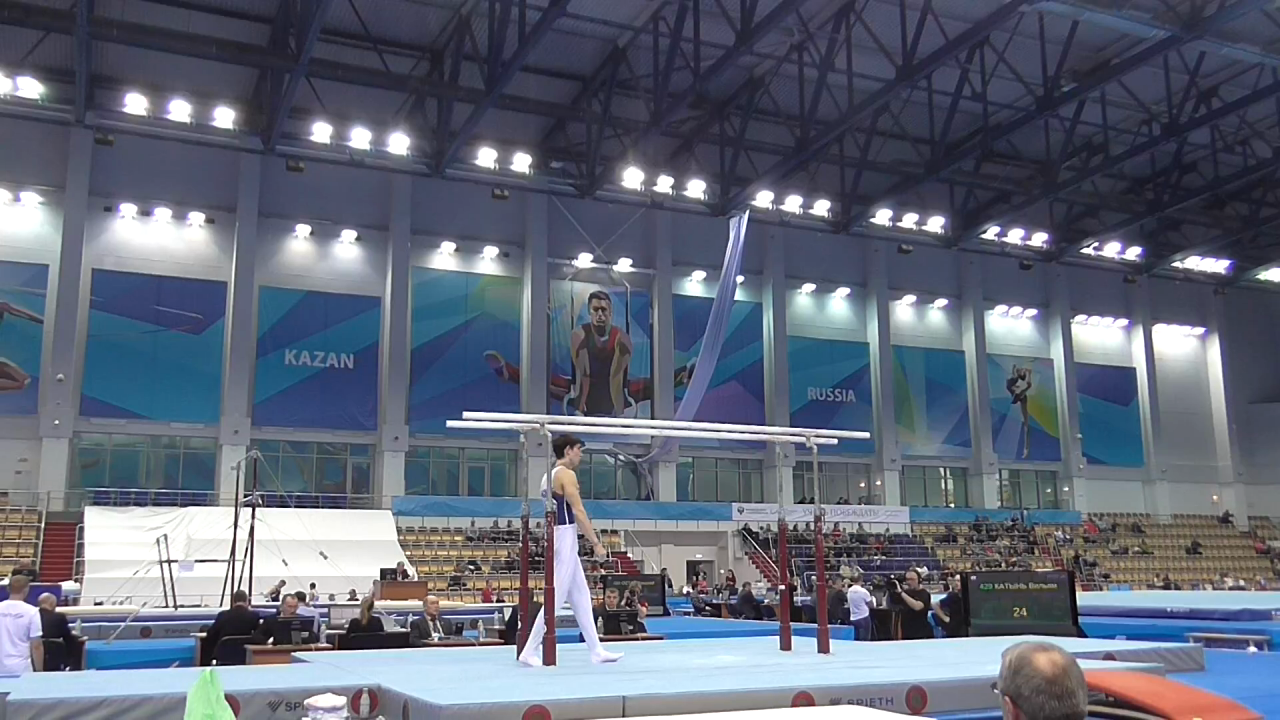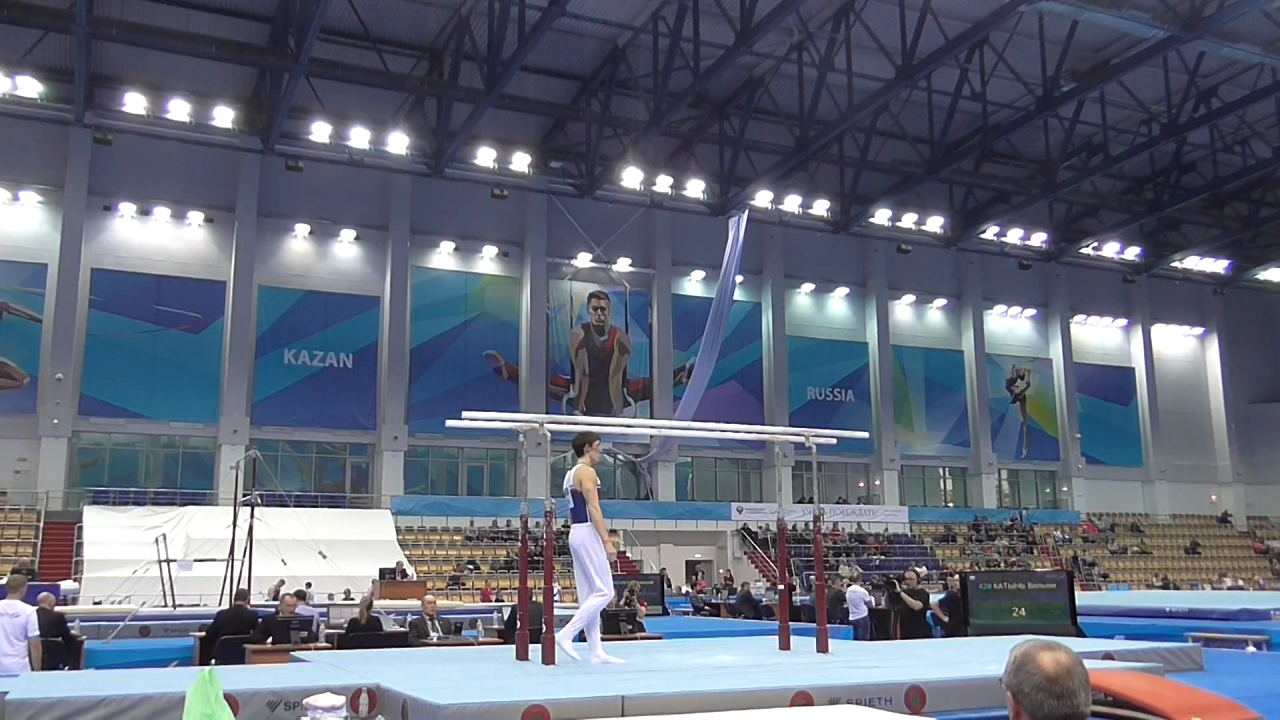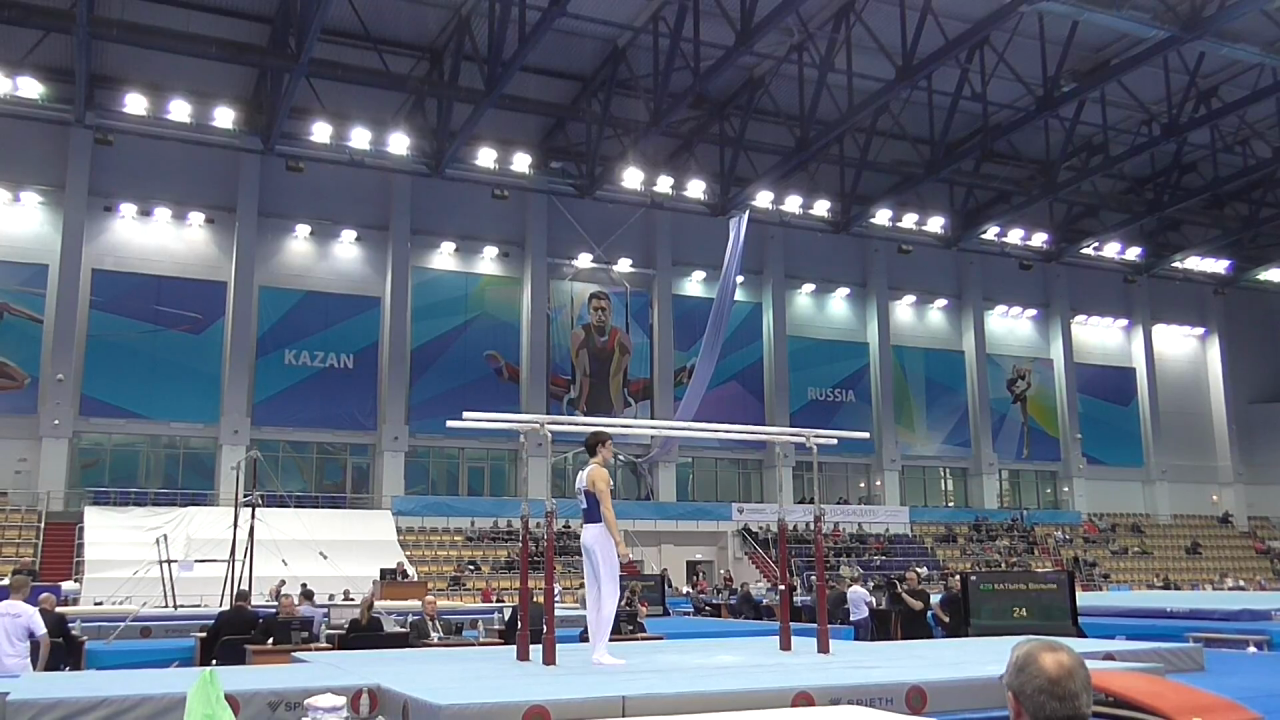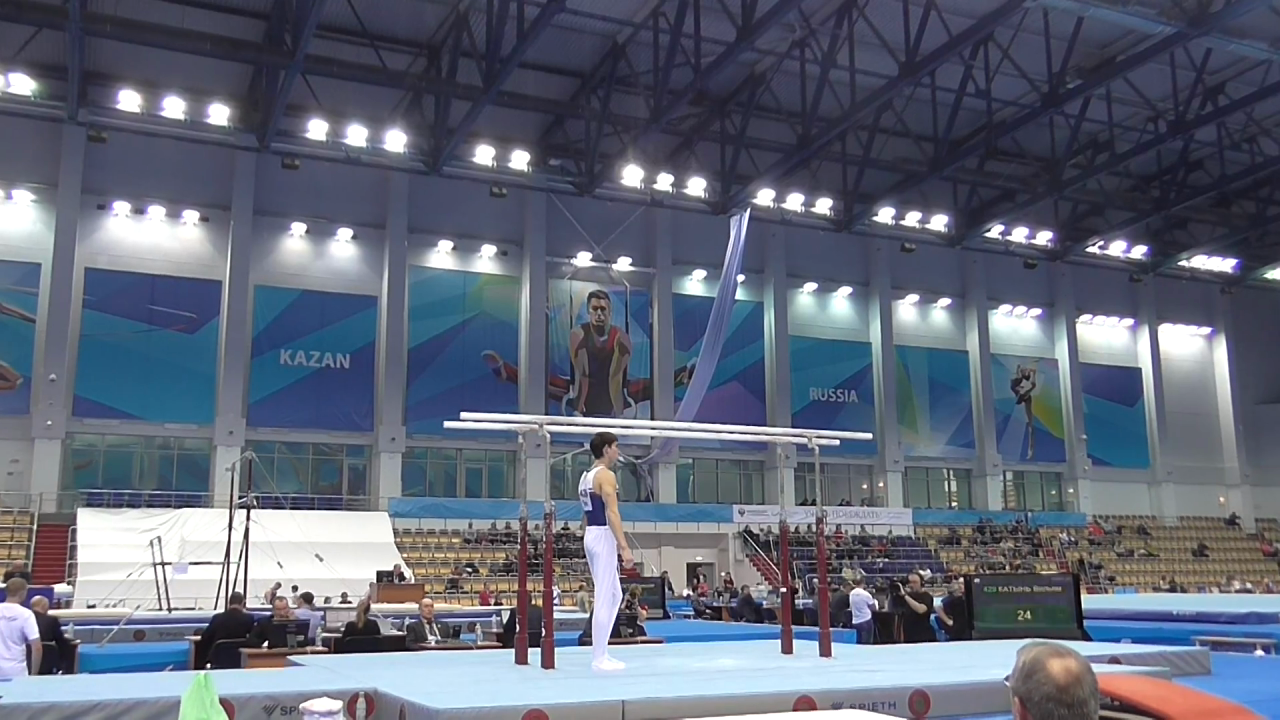
dt=0.3s
person 1, frame 1
left shoulder: (550, 475)
right shoulder: (566, 474)
right elbow: (578, 512)
right wrist: (596, 542)
left hip: (558, 536)
right hip: (564, 537)
left knee: (581, 597)
right knee: (556, 597)
left ankle: (597, 650)
right ankle: (530, 650)
person 1, frame 2
left shoulder: (571, 473)
right shoulder: (587, 471)
right elbow: (594, 508)
right wrist: (606, 540)
left hip: (576, 533)
right hip: (587, 533)
left knee: (589, 594)
right knee: (605, 591)
left ankle: (595, 651)
right ankle: (566, 634)
person 1, frame 3
left shoulder: (582, 474)
right shoulder: (600, 472)
right elbow: (606, 509)
right wrist: (619, 542)
left hip: (586, 533)
right hip: (600, 534)
left knee: (595, 596)
right knee: (609, 596)
left ankle: (598, 651)
right ankle: (600, 651)
person 1, frame 4
left shoulder: (585, 476)
right shoulder: (606, 475)
right elbow: (612, 513)
right wrist: (624, 547)
left hip: (590, 536)
right hip: (603, 537)
left knee: (613, 596)
right knee: (604, 600)
left ankle: (601, 651)
right ankle: (599, 658)
